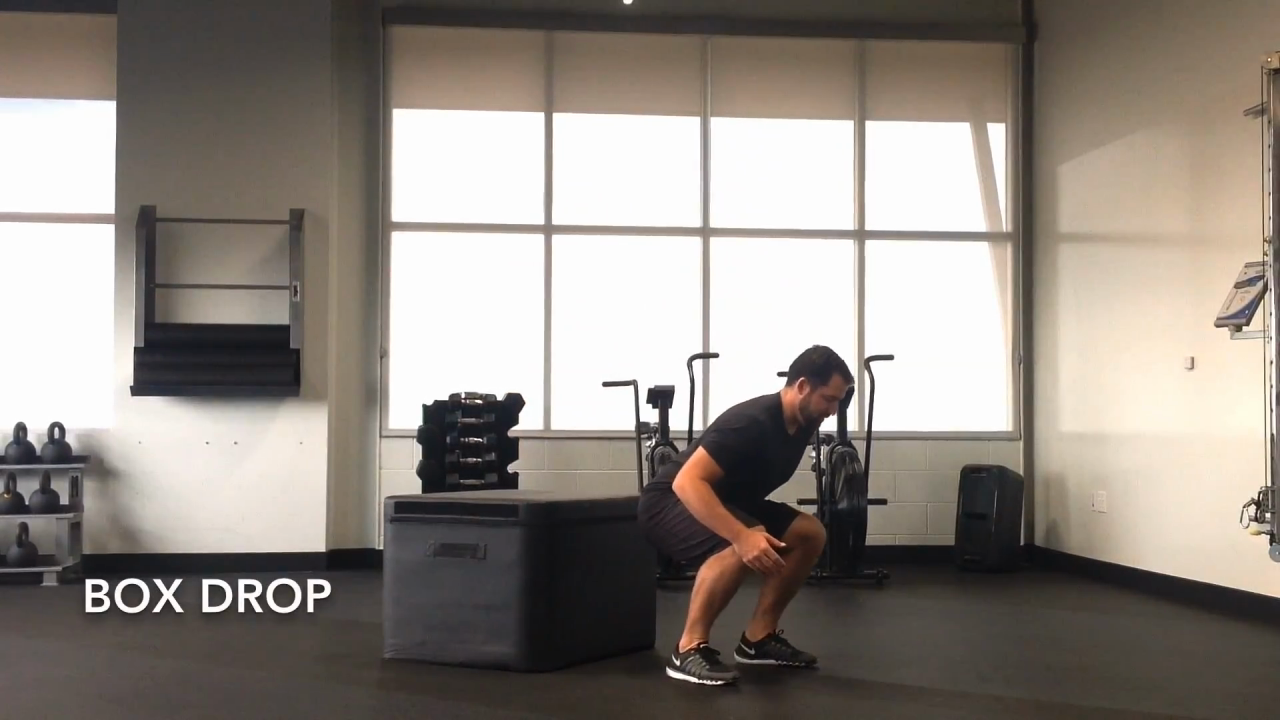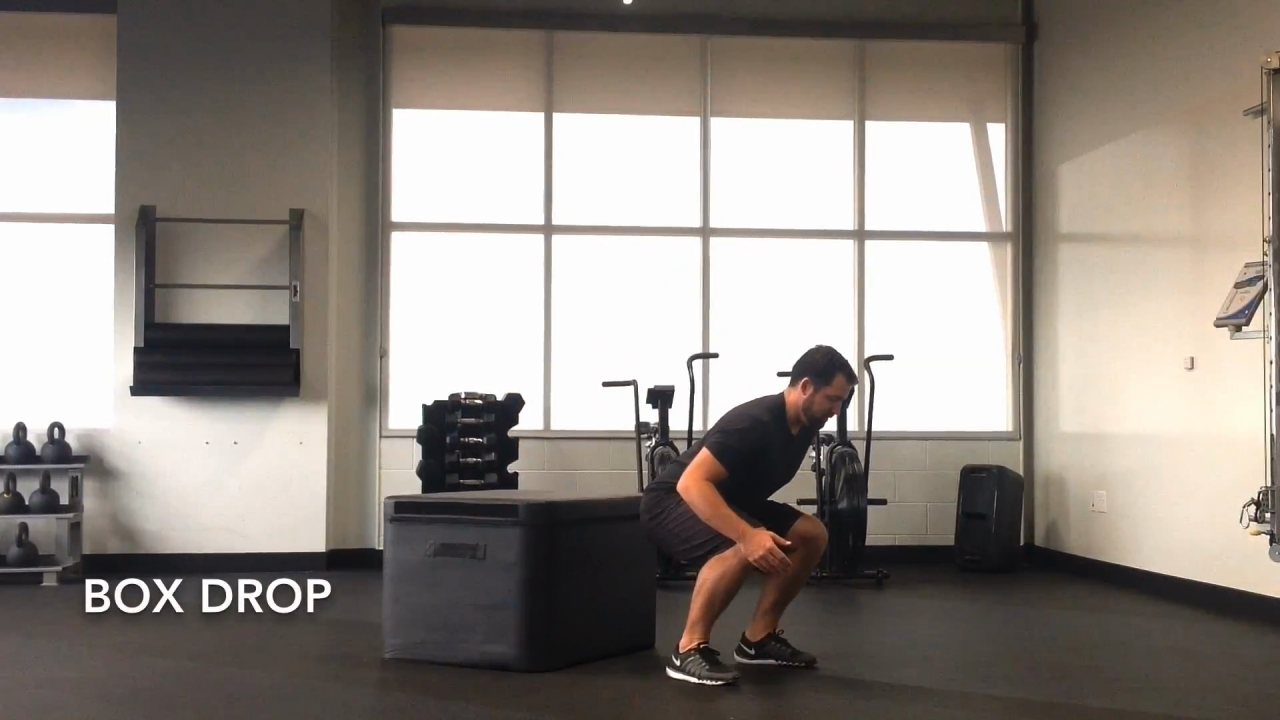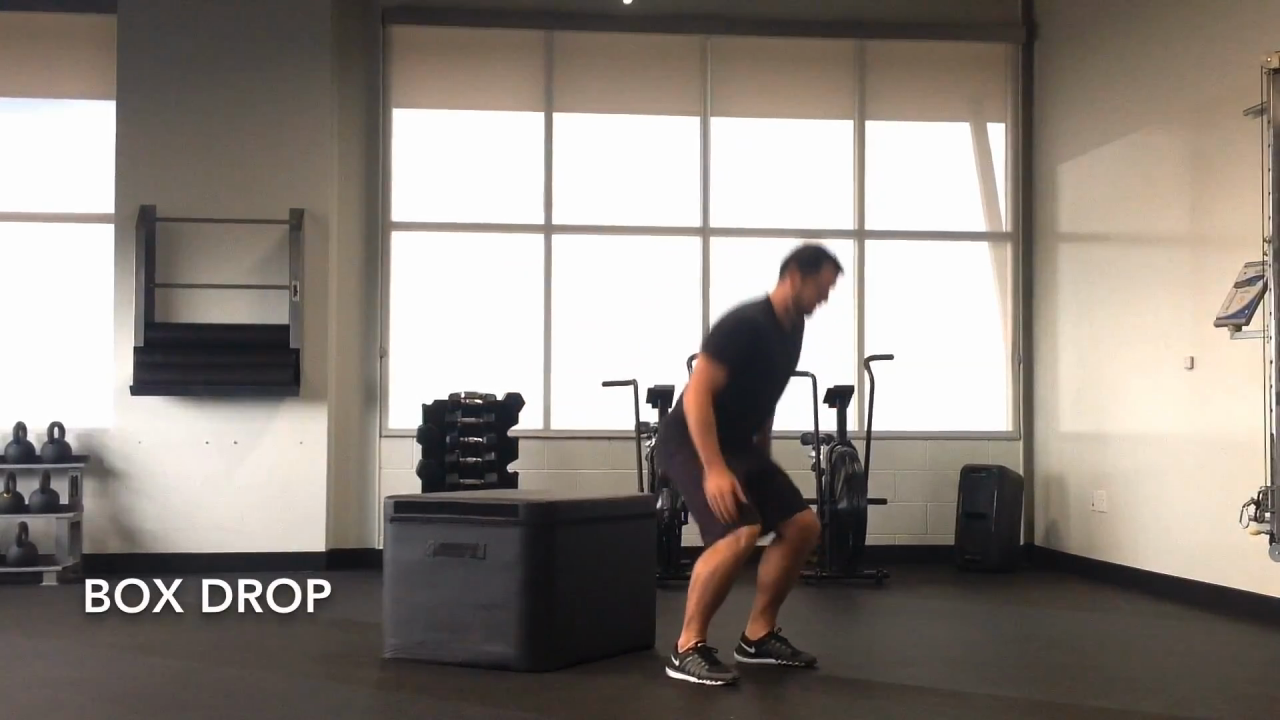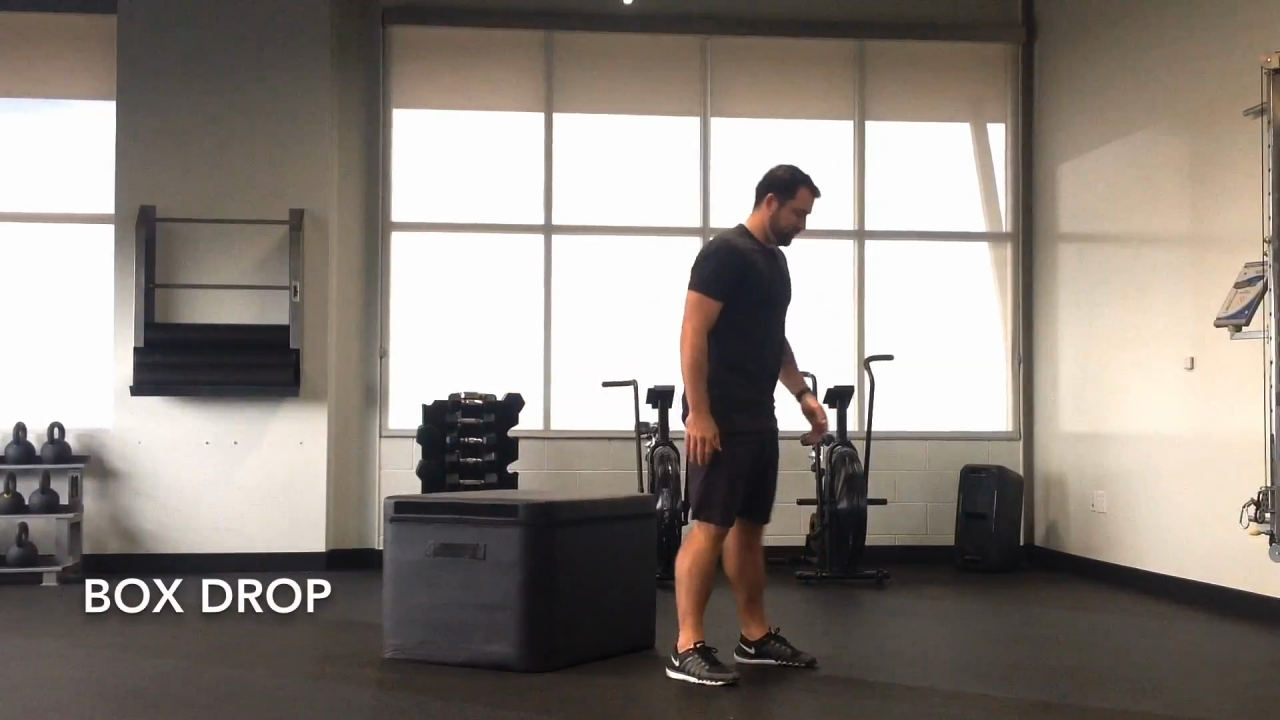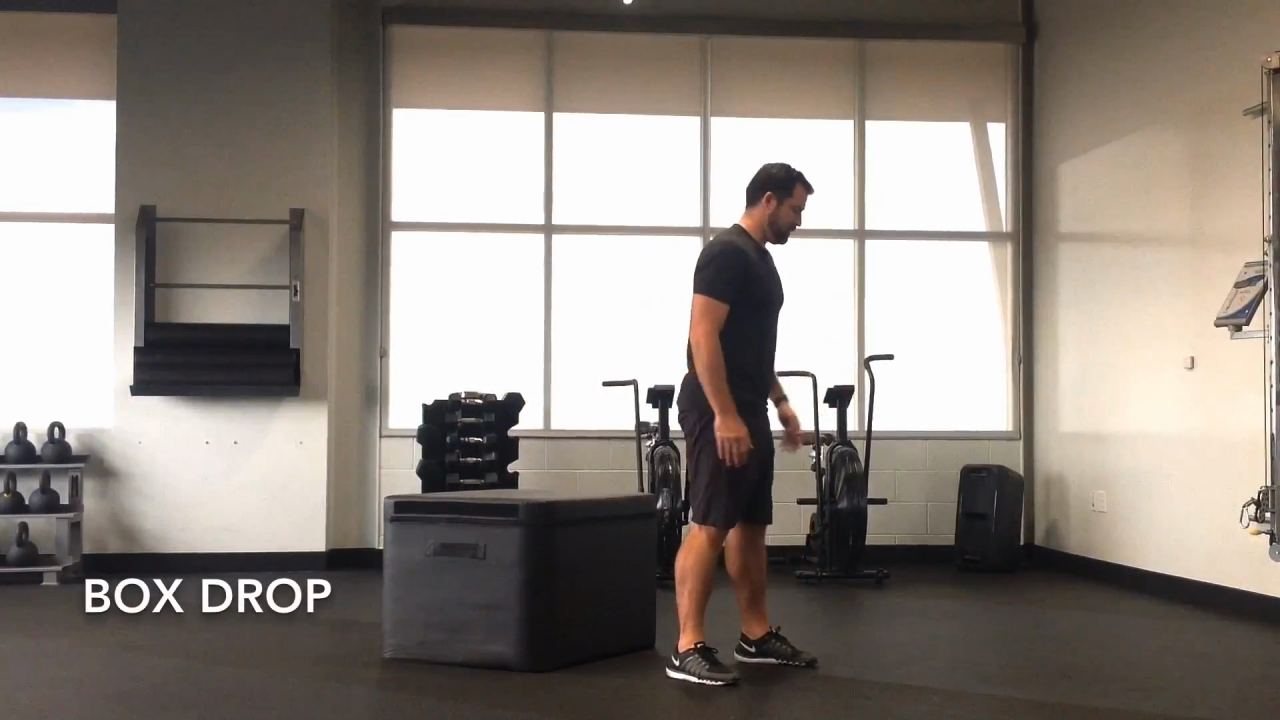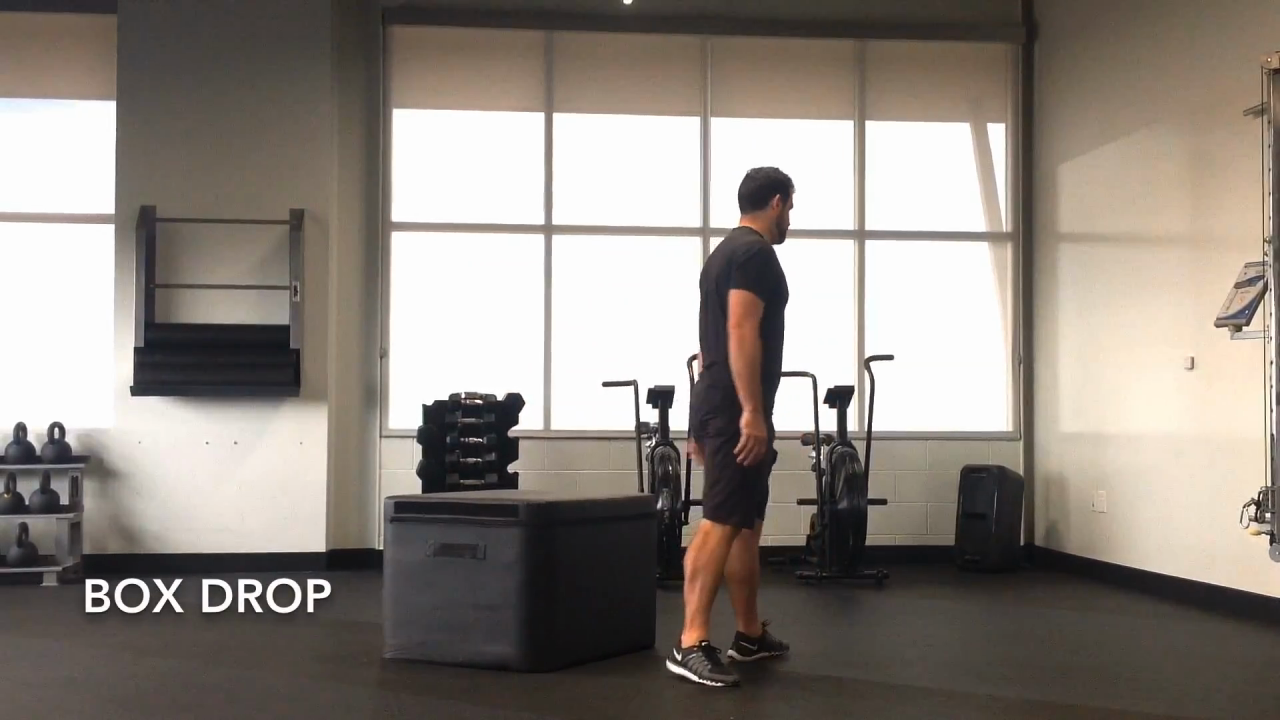
dt=0.3s
person 1, frame 1
left shoulder: (803, 425)
right shoulder: (751, 423)
right elbow: (686, 482)
right wrist: (742, 536)
right hip: (670, 503)
left knee: (809, 533)
right knee: (745, 546)
left ankle: (758, 637)
right ankle: (689, 649)
person 1, frame 2
left shoulder: (805, 426)
right shoulder: (753, 423)
right elbow: (691, 483)
right wrist: (748, 535)
right hip: (672, 504)
left knee: (811, 534)
right knee: (745, 550)
left ankle: (758, 638)
right ankle: (689, 649)
person 1, frame 3
left shoulder: (793, 328)
right shoulder: (745, 324)
right elbow: (697, 393)
left wrist: (762, 457)
right wrist: (717, 470)
left hip: (740, 445)
right hip: (691, 443)
left knee: (803, 525)
right knee: (741, 533)
left ankle: (758, 636)
right ankle: (688, 649)
person 1, frame 4
left shoulder: (775, 259)
right shoulder: (726, 251)
right elbow: (694, 332)
left wrist: (804, 396)
right wrist: (698, 413)
left hip: (757, 413)
right hip: (721, 413)
left knee: (750, 526)
right knee: (711, 526)
left ankle: (756, 638)
right ankle: (687, 649)
person 1, frame 5
left shoulder: (760, 257)
right shoulder: (727, 252)
right elbow: (703, 336)
left wrist: (781, 404)
right wrist: (725, 416)
left hip: (749, 412)
right hip: (719, 413)
left knee: (750, 526)
right knee: (709, 527)
left ankle: (757, 636)
right ankle: (687, 649)
person 1, frame 6
left shoulder: (724, 252)
right shoulder: (756, 252)
right elbow: (742, 331)
left wrist: (704, 414)
right wrist: (753, 411)
left hip: (716, 401)
right hip: (737, 406)
left knee: (746, 522)
right knee: (721, 521)
left ankle: (751, 633)
right ankle: (691, 644)
